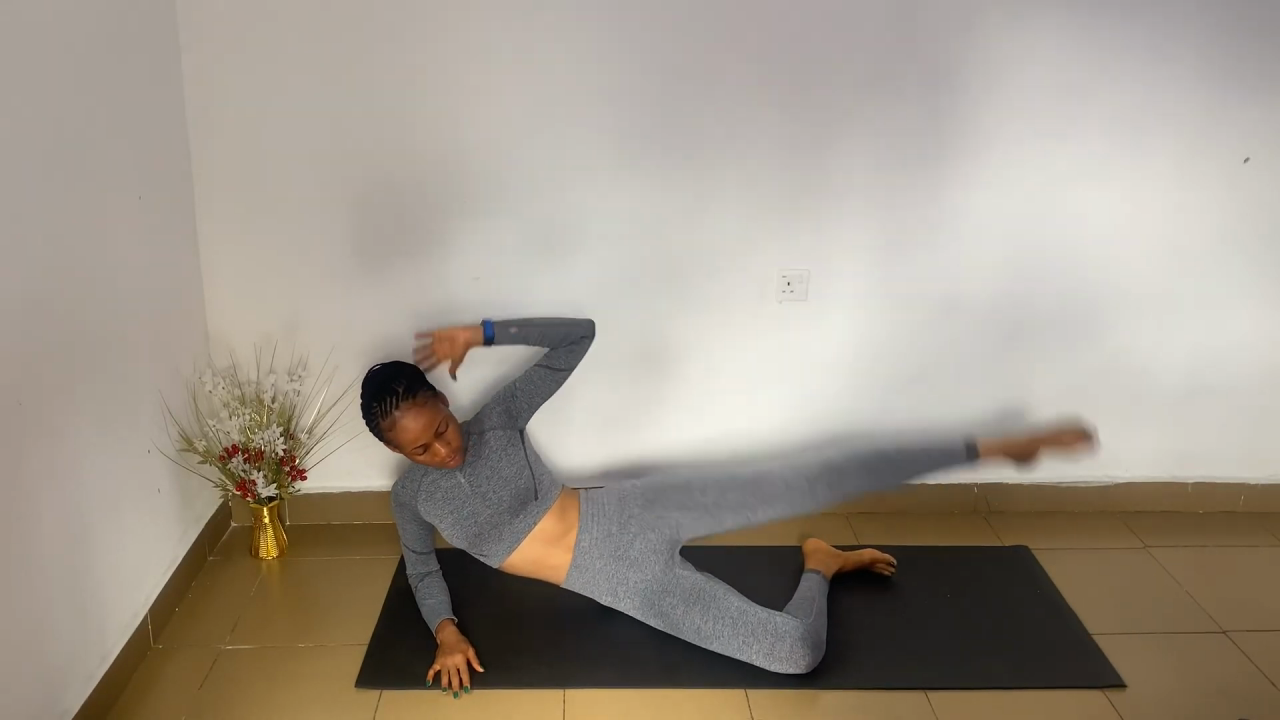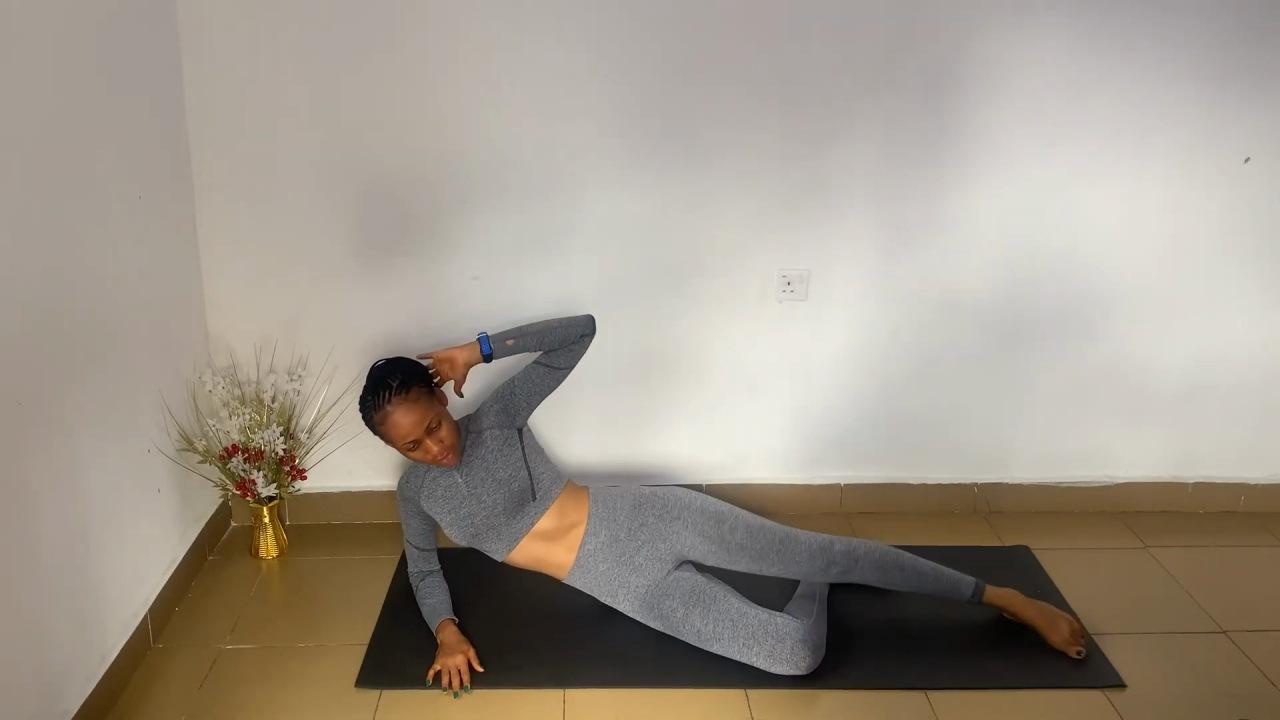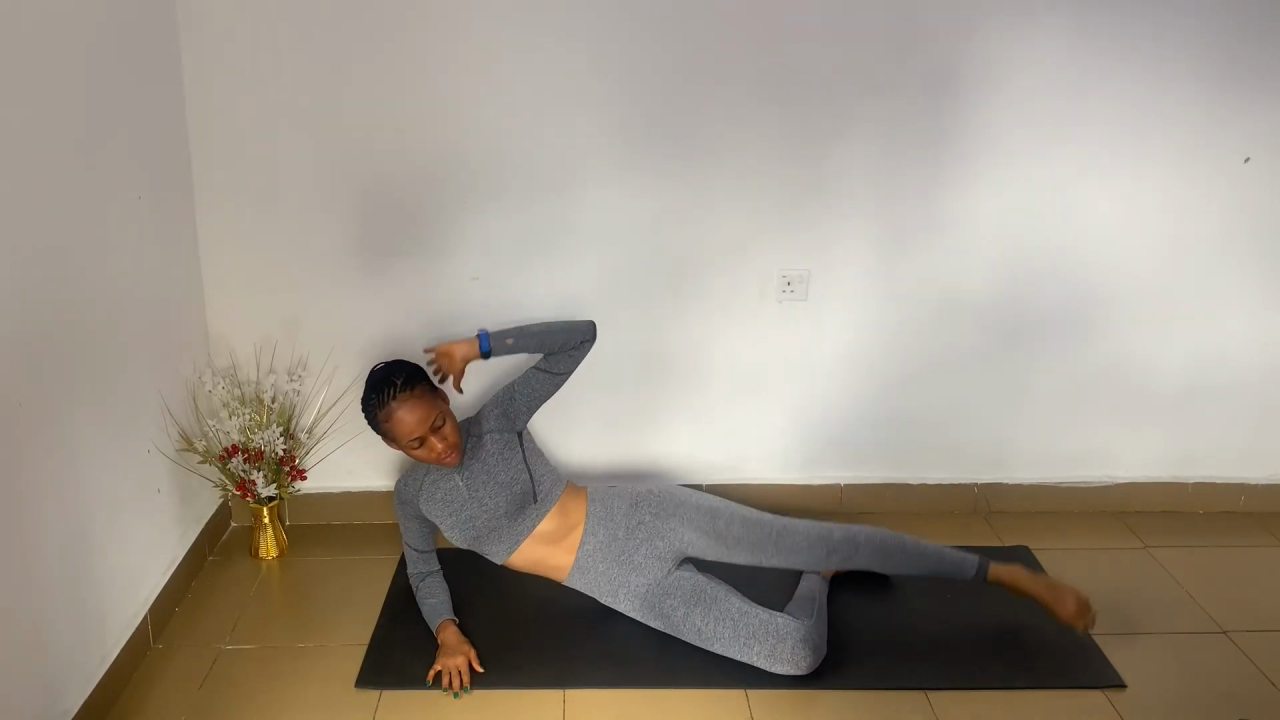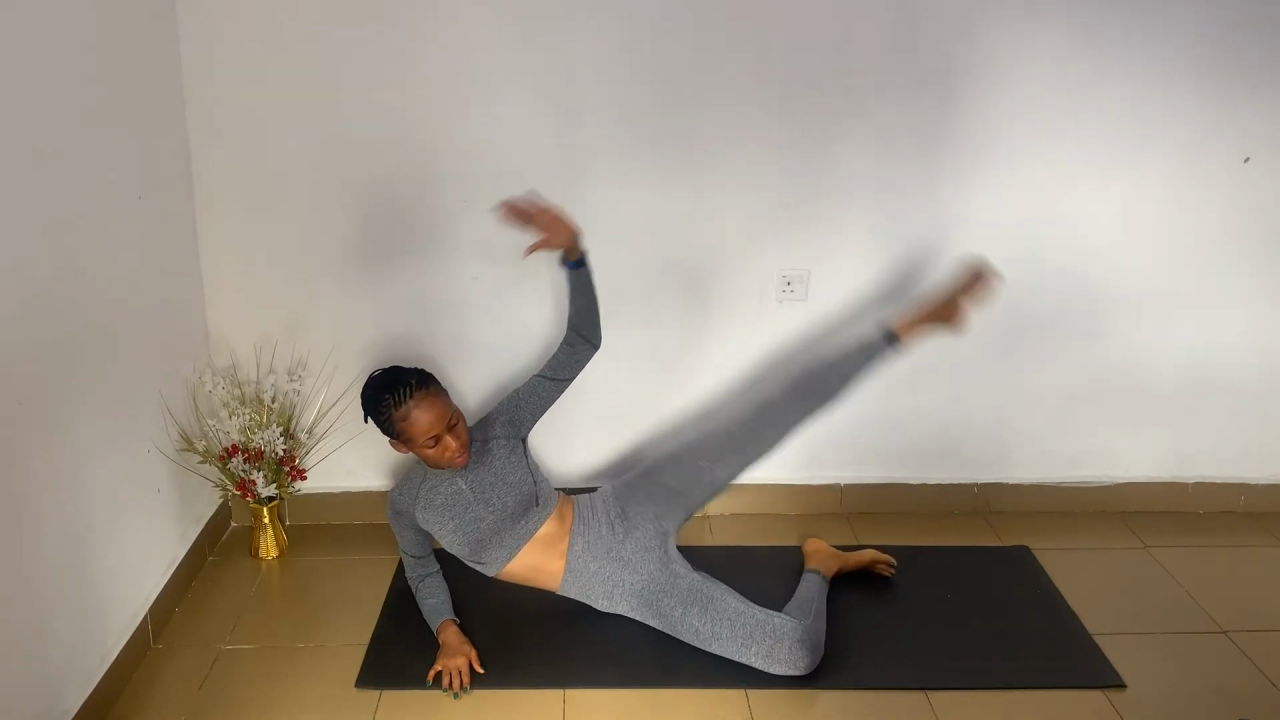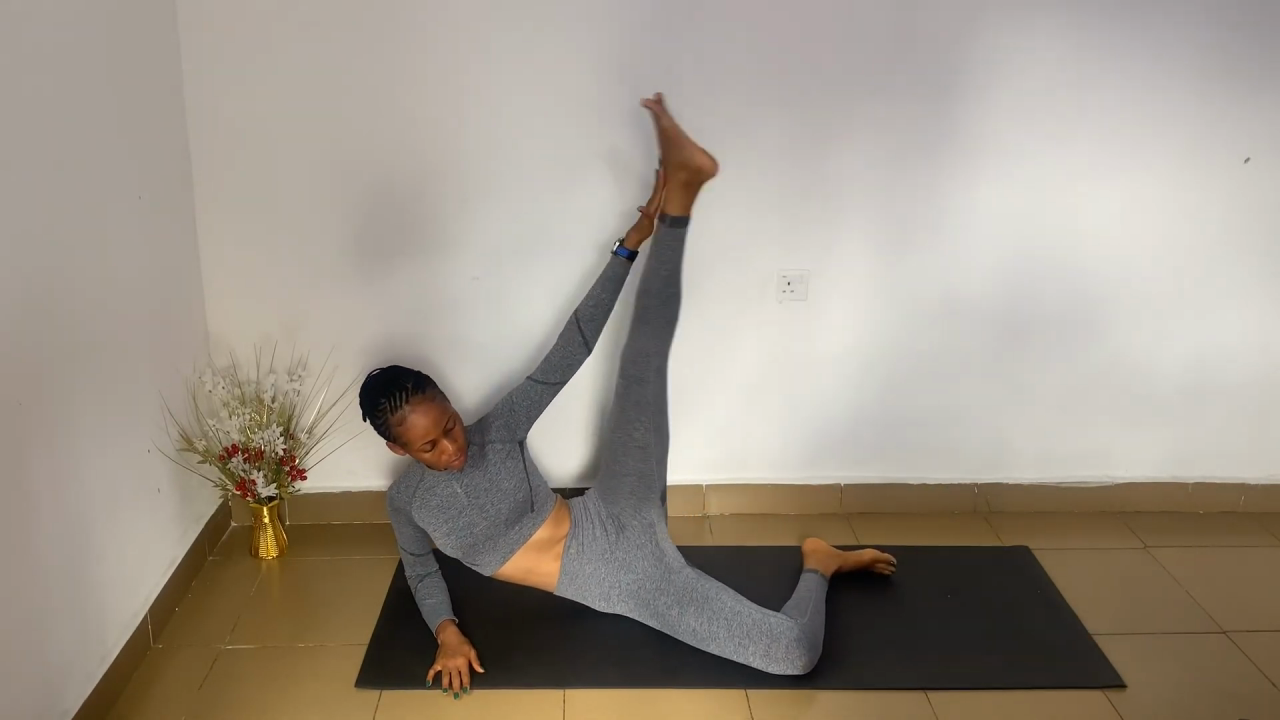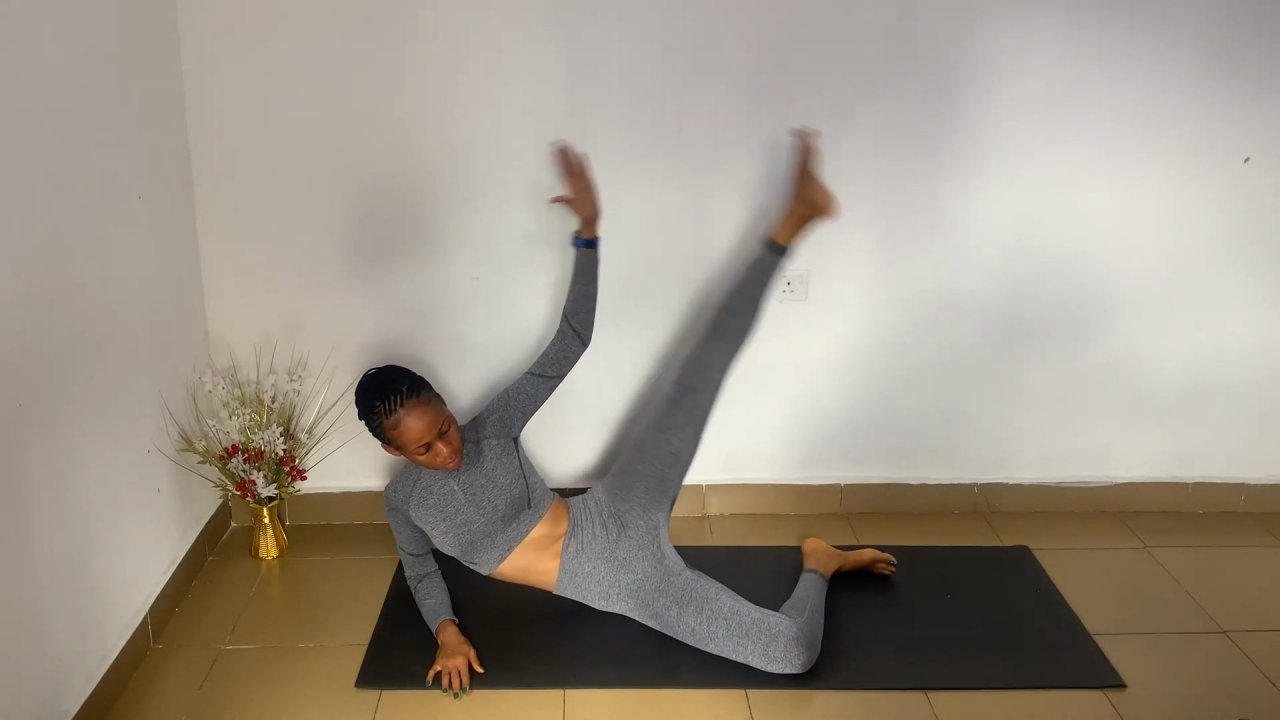
dt=0.3s
person 1, frame 1
left shoulder: (498, 415)
right shoulder: (411, 495)
left elbow: (582, 332)
right elbow: (420, 565)
left wrist: (480, 333)
right wrist: (447, 632)
left hip: (634, 518)
right hip: (622, 586)
left knee: (819, 478)
right knee: (795, 652)
left ankle: (971, 461)
right ankle: (824, 565)
person 1, frame 2
left shoulder: (496, 416)
right shoulder: (414, 491)
left elbow: (580, 330)
right elbow: (421, 564)
left wrist: (481, 348)
right wrist: (446, 632)
left hip: (641, 524)
right hip: (624, 586)
left knee: (828, 553)
right knee: (798, 653)
left ankle: (1004, 598)
right ankle: (817, 585)
person 1, frame 3
left shoulder: (497, 417)
right shoulder: (412, 494)
left elbow: (579, 335)
right elbow: (421, 563)
left wrist: (481, 342)
right wrist: (445, 630)
left hip: (639, 524)
right hip: (622, 586)
left knee: (821, 535)
right knee: (796, 653)
left ankle: (1006, 573)
right ankle: (822, 573)
person 1, frame 4
left shoulder: (501, 426)
right shoulder: (410, 502)
left elbow: (582, 341)
right elbow: (419, 566)
left wrist: (573, 253)
right wrist: (447, 632)
left hip: (628, 517)
right hip: (620, 585)
left knee: (760, 426)
right knee: (795, 655)
left ankle: (909, 326)
right ankle: (819, 564)
person 1, frame 5
left shoulder: (497, 429)
right shoulder: (406, 500)
left elbow: (576, 342)
right elbow: (419, 565)
left wrist: (632, 241)
right wrist: (446, 629)
left hip: (621, 526)
right hip: (614, 587)
left knee: (641, 360)
right knee: (793, 655)
right ankle: (822, 564)
person 1, frame 6
left shoulder: (492, 429)
right shoulder: (404, 499)
left elbow: (572, 340)
right elbow: (419, 567)
left wrist: (587, 233)
right wrist: (447, 632)
left hip: (619, 525)
right hip: (614, 586)
left knee: (701, 368)
right knee: (792, 653)
right ankle: (822, 563)
